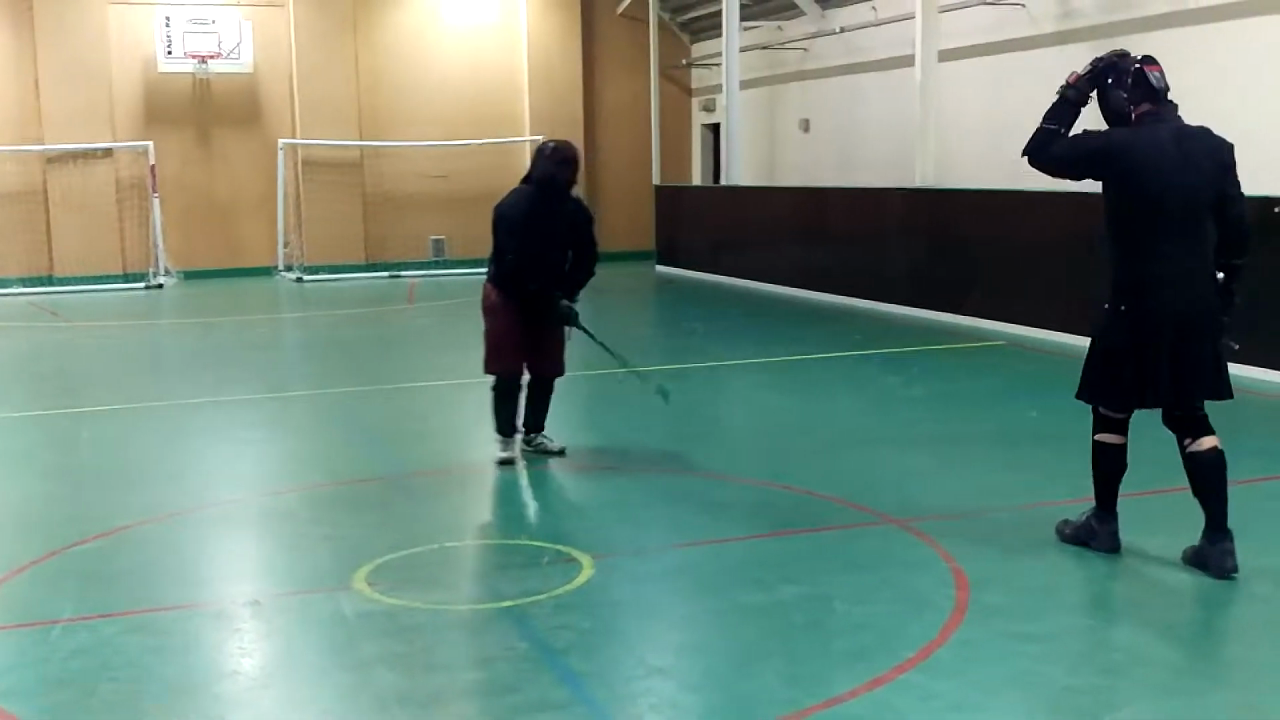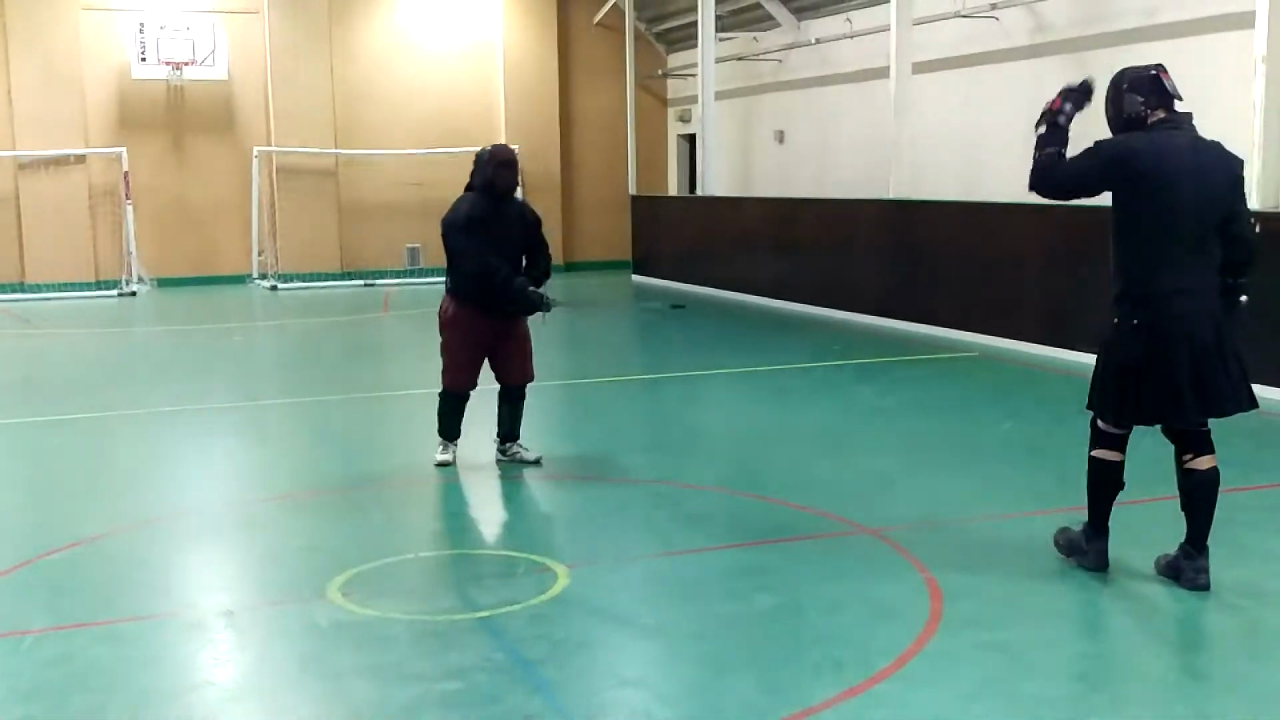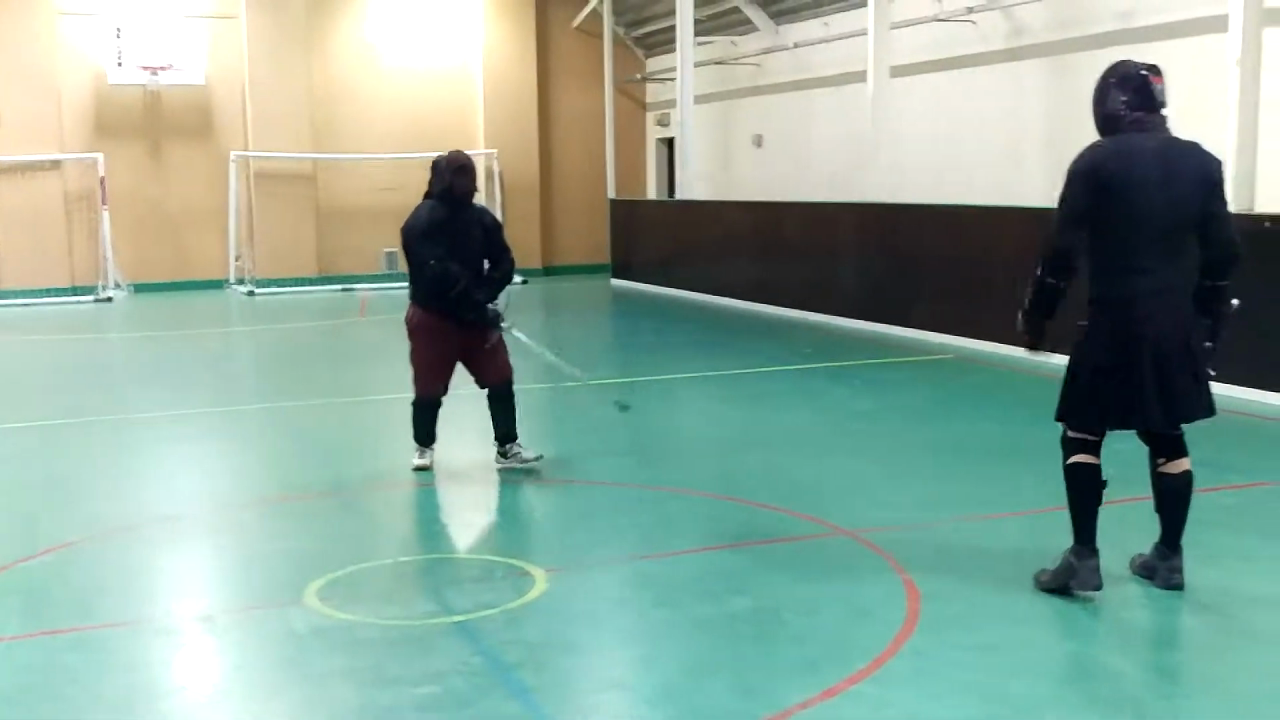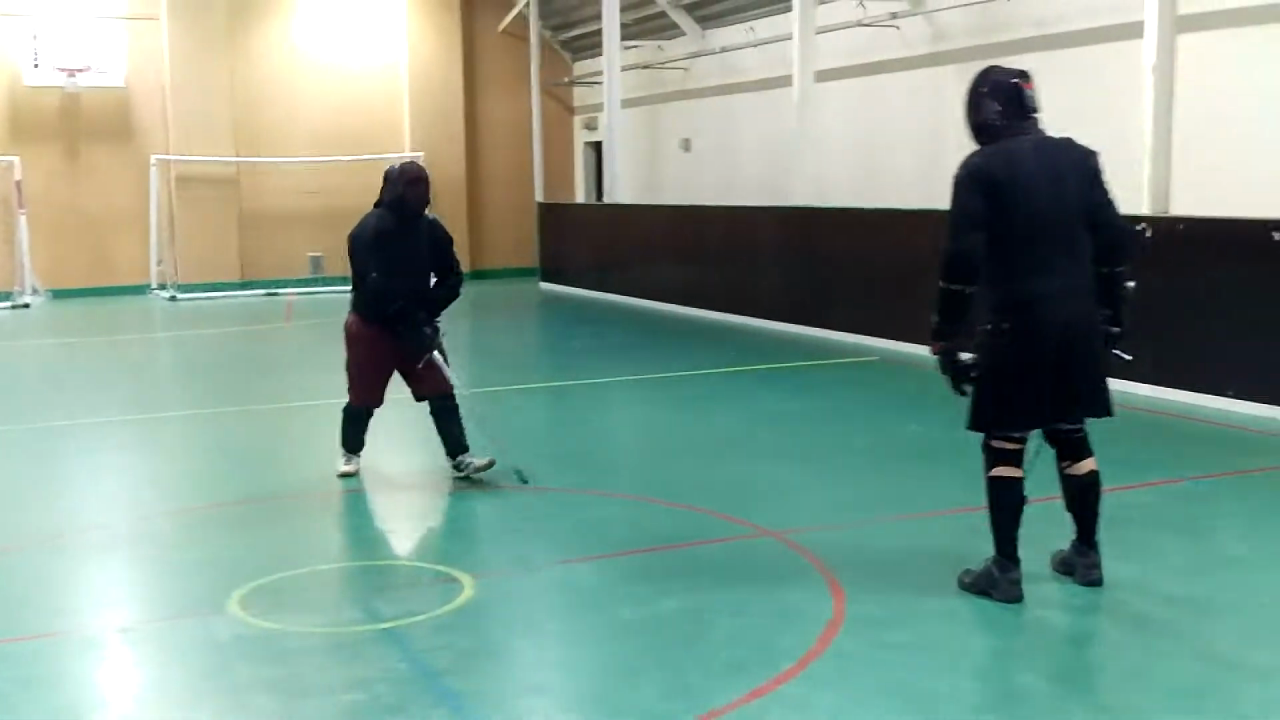
dt=0.3s
person 1, frame 1
left shoulder: (1117, 147)
right shoulder: (1213, 148)
left elbow: (1040, 153)
right elbow: (1236, 232)
left wrist: (1075, 90)
right wrist: (1221, 293)
left hip: (1138, 307)
right hip: (1196, 307)
left knee: (1111, 412)
right knee: (1190, 419)
left ankle: (1103, 524)
right ankle: (1218, 541)
person 1, frame 2
left shoulder: (1130, 152)
right shoulder: (1223, 161)
left elbow: (1048, 181)
right elbow: (1240, 249)
left wrist: (1057, 116)
right wrist: (1220, 309)
left hip: (1146, 319)
right hip: (1203, 320)
left knee: (1110, 427)
right knee: (1193, 435)
left ankle: (1094, 539)
right ankle: (1194, 556)
person 1, frame 3
left shoulder: (1098, 161)
right shoulder: (1200, 163)
left elbow: (1064, 251)
right elbow: (1222, 254)
left wrist: (1034, 313)
right wrist: (1207, 322)
left hip: (1117, 323)
right hip: (1177, 326)
left knee: (1082, 437)
right knee: (1167, 439)
left ankle: (1083, 558)
right ankle: (1168, 557)
person 1, frame 4
left shoulder: (983, 167)
right shoulder: (1078, 158)
left elbow: (962, 258)
right elbow: (1113, 242)
left wrist: (945, 336)
right wrist: (1110, 312)
left hip: (1019, 324)
right hip: (1077, 321)
left knee: (1004, 445)
right knee: (1071, 436)
left ankle: (1005, 568)
right ankle: (1086, 554)
person 2, frame 1
left shoulder: (575, 209)
right shoulder: (515, 206)
left elbow: (585, 258)
right elbow: (516, 264)
left wrist: (565, 296)
right wrist: (549, 301)
left hip: (548, 302)
right hip: (507, 298)
left knee: (547, 372)
right knee: (507, 373)
left ankle: (533, 434)
right ankle: (506, 438)
person 2, frame 2
left shoulder: (521, 212)
right shoulder: (463, 214)
left elbow: (539, 256)
right elbow: (477, 265)
left wrist: (529, 287)
right wrist: (519, 289)
left hip: (509, 311)
right hip: (466, 309)
left knee: (516, 381)
right knee: (457, 383)
left ankle: (508, 443)
right ankle: (447, 442)
person 2, frame 3
left shoulder: (481, 218)
right shoulder: (423, 221)
left elbow: (503, 263)
right elbow: (437, 273)
left wrist: (484, 297)
right wrist: (476, 301)
left hip: (474, 315)
right hip: (433, 317)
left knee: (501, 379)
right knee: (429, 390)
left ankle: (508, 447)
right ankle: (424, 447)
person 2, frame 4
left shoulder: (431, 229)
right shoulder: (370, 231)
left elbow: (451, 278)
right elbow: (375, 286)
left wrist: (426, 315)
right wrist: (411, 321)
left hip: (415, 326)
right hip: (372, 327)
left knee: (442, 391)
right knee: (363, 399)
left ankle: (460, 458)
right ankle: (351, 453)
